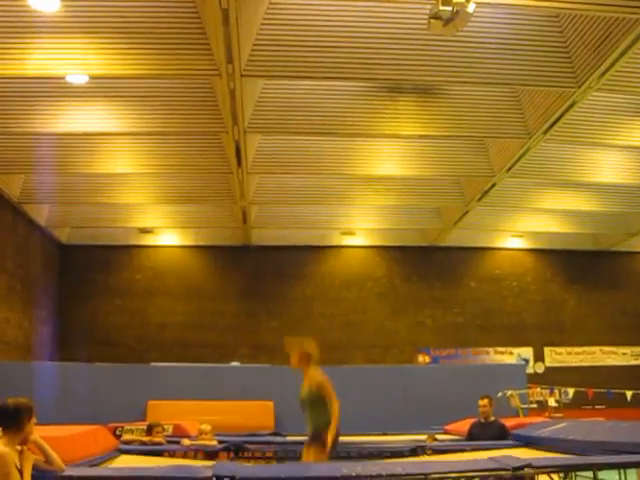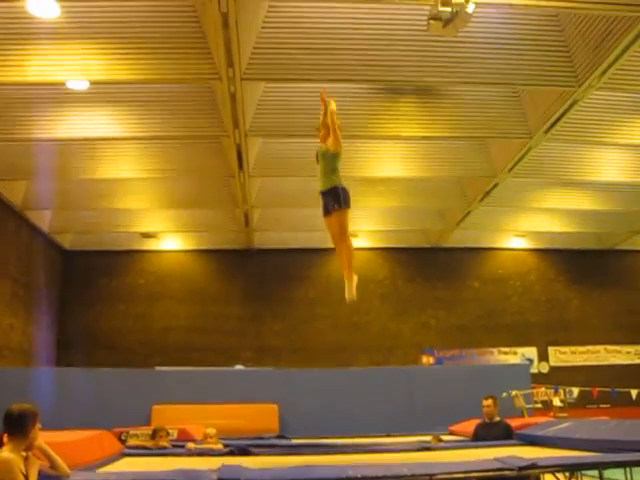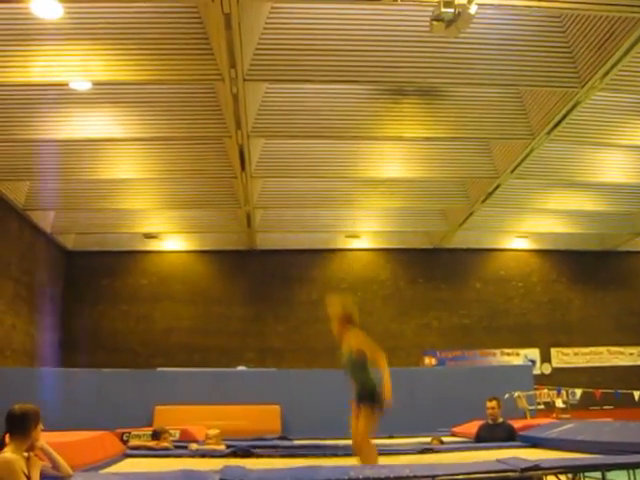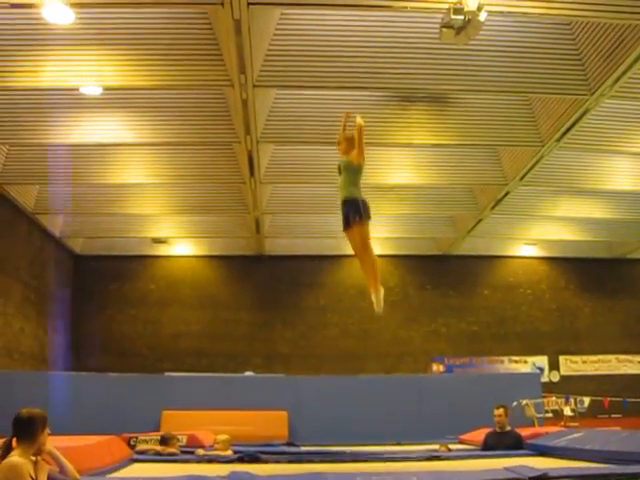
dt=0.7s
person 1, frame 1
left shoulder: (318, 378)
right shoulder: (307, 379)
left elbow: (334, 404)
left wrist: (332, 433)
left hip: (324, 431)
right hip: (315, 432)
person 1, frame 2
left shoulder: (334, 143)
right shoulder: (323, 147)
left elbow: (333, 118)
right elbow: (324, 122)
left wrist: (330, 105)
right wrist: (324, 105)
left hip: (336, 191)
right hip: (327, 194)
left knee: (343, 237)
right knee: (337, 240)
left ankle: (349, 277)
right ankle: (348, 277)
person 1, frame 3
left shoulder: (357, 339)
right shoulder: (345, 341)
left elbow: (380, 358)
left wrist: (387, 385)
left hip: (371, 393)
right hip: (362, 393)
left knee: (361, 439)
right knee: (356, 440)
person 1, frame 4
left shoulder: (357, 155)
right shoulder: (345, 160)
left elbow: (360, 128)
right elbow: (343, 140)
left wrist: (358, 120)
right wrist: (344, 124)
left hip: (356, 203)
right hip: (347, 206)
left knee: (365, 249)
right knee: (360, 252)
left ankle: (377, 288)
right ankle: (374, 289)
